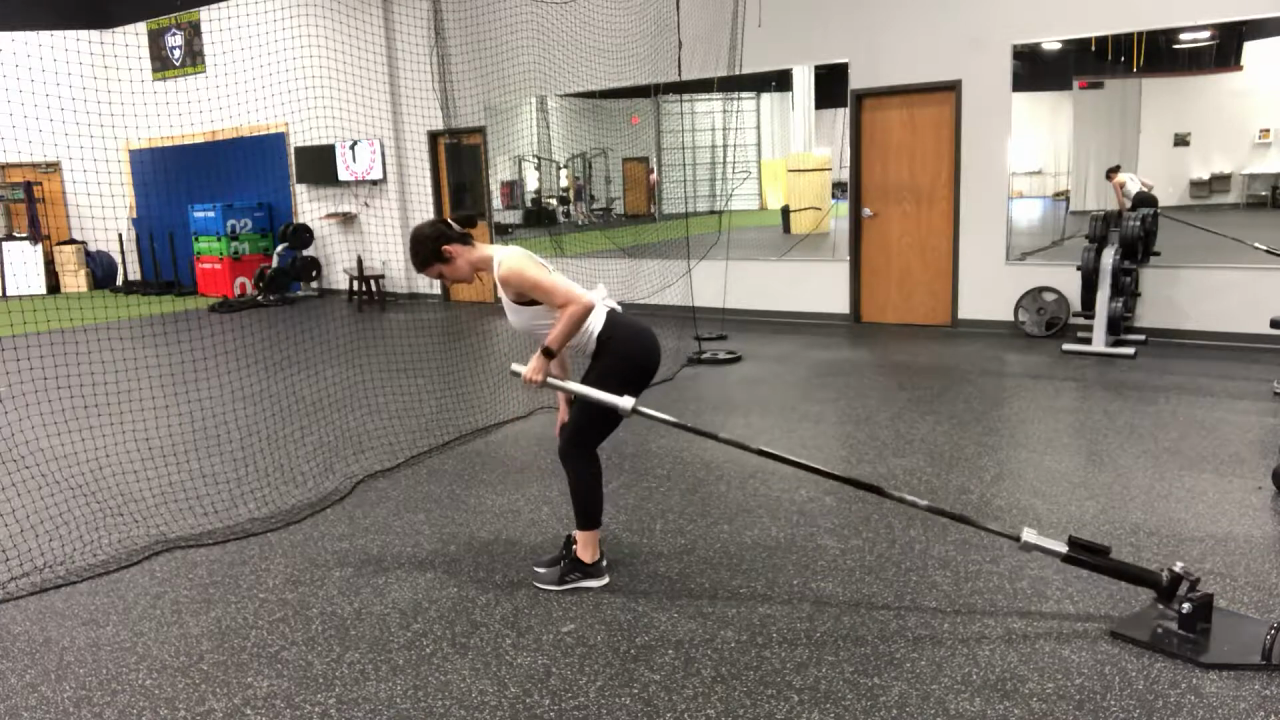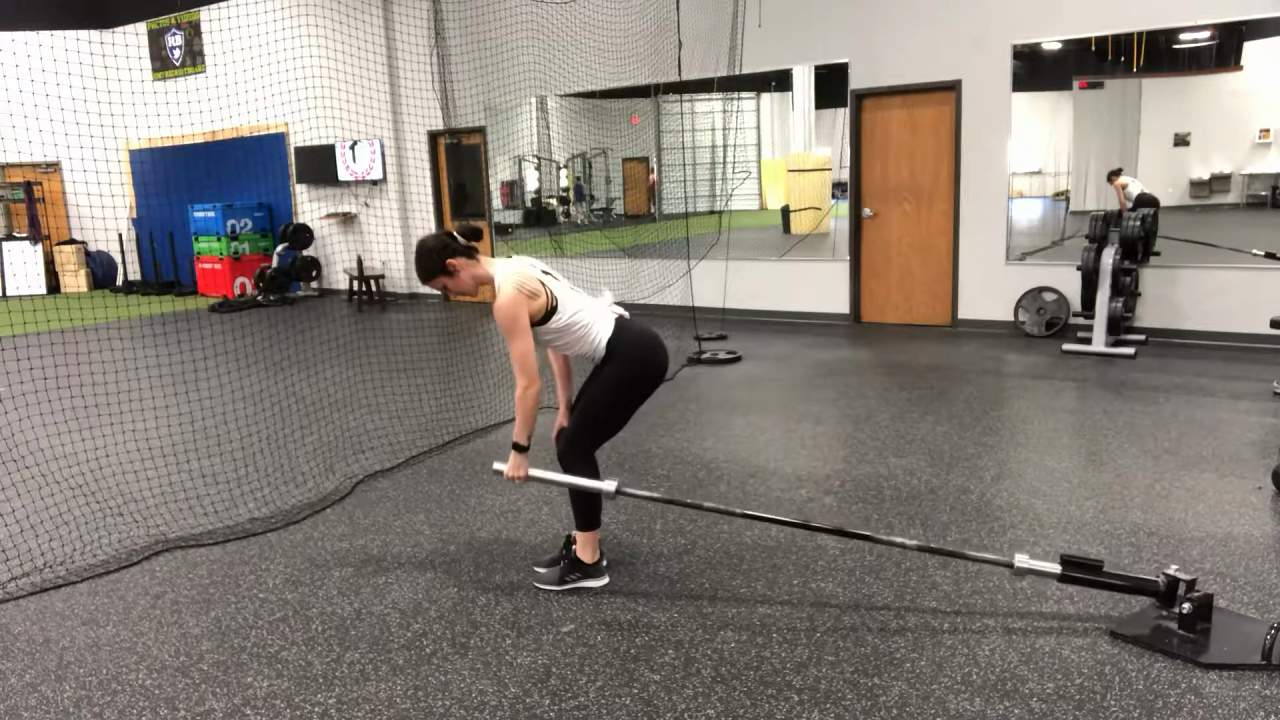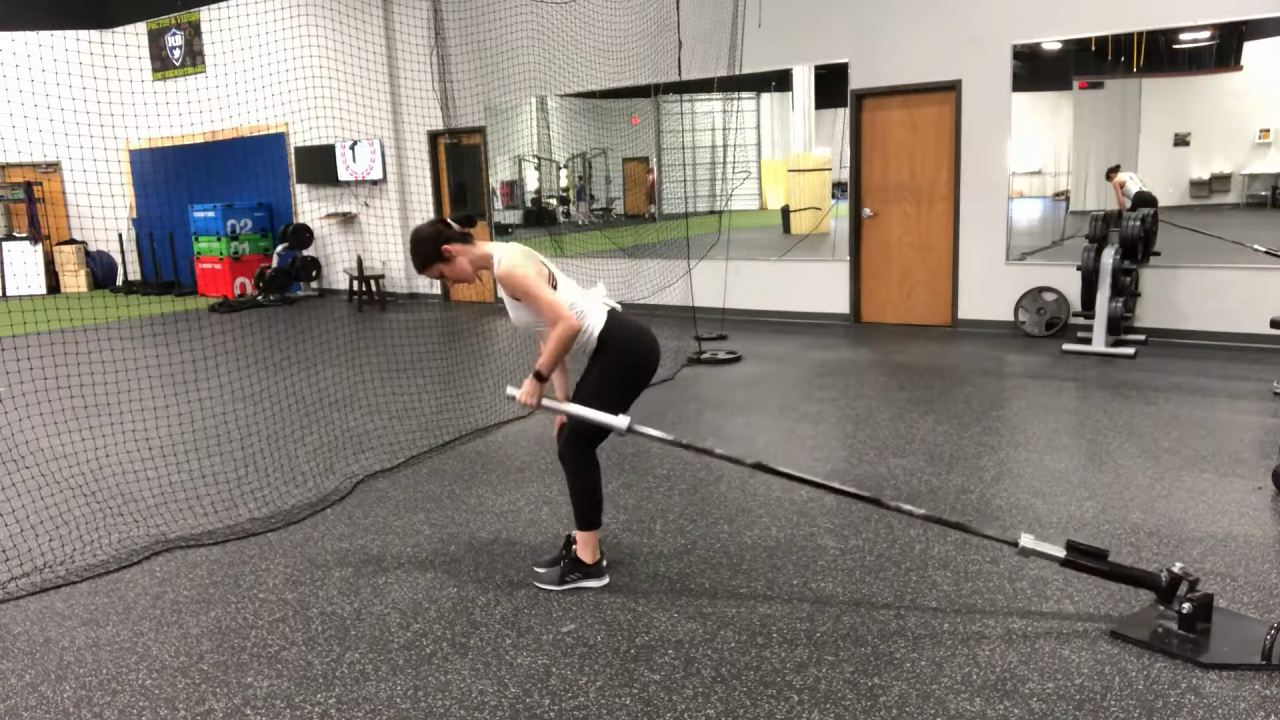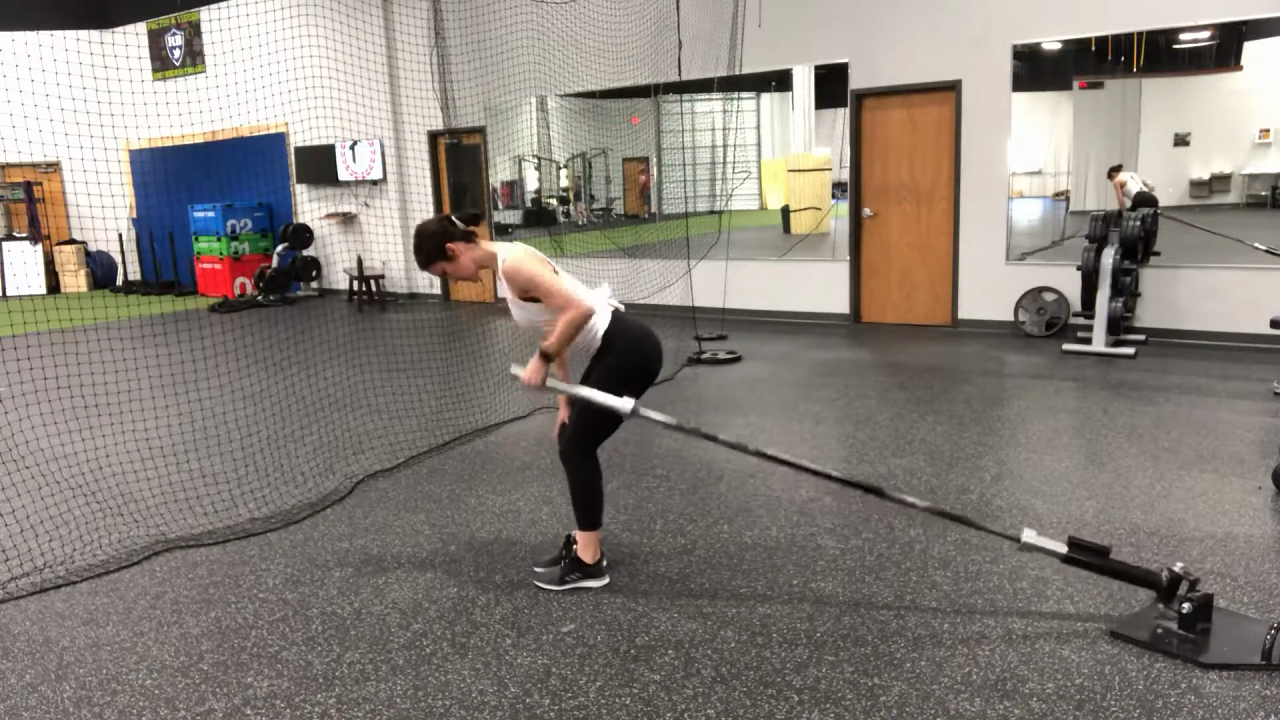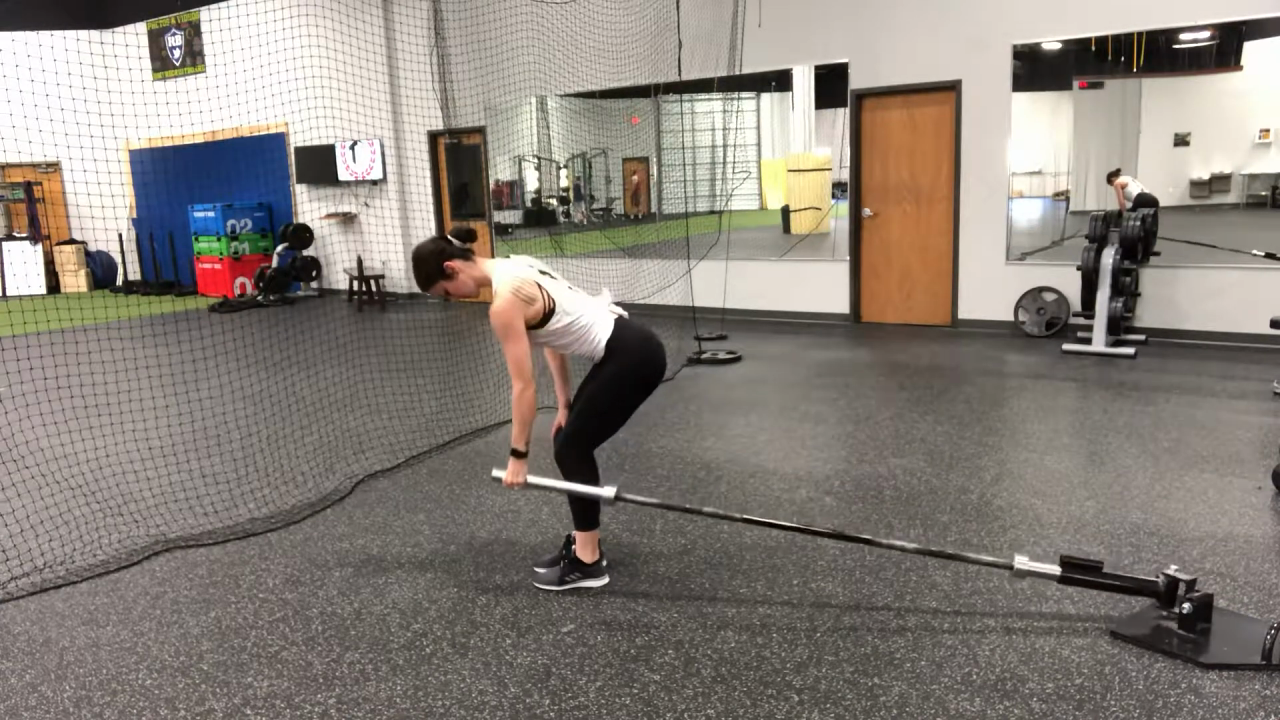
dt=1s
person 1, frame 1
left shoulder: (509, 268)
right shoulder: (506, 264)
left elbow: (581, 305)
right elbow: (555, 325)
left wrist: (543, 357)
right wrist: (565, 400)
left hip: (627, 349)
right hip: (617, 346)
left knee: (576, 447)
right knee: (573, 442)
left ankle: (588, 562)
right ankle: (583, 544)
person 1, frame 2
left shoulder: (508, 297)
right shoulder: (516, 269)
left elbow: (529, 384)
left wrist: (519, 451)
right wrist: (565, 409)
left hip: (635, 357)
right hip: (624, 349)
left knee: (575, 449)
right knee: (572, 443)
left ankle: (588, 562)
right ankle: (583, 544)
person 1, frame 3
left shoulder: (508, 267)
right shoulder: (506, 262)
left elbow: (569, 324)
right elbow: (550, 330)
left wrist: (537, 379)
right wrist: (562, 400)
left hip: (626, 349)
right hip: (614, 346)
left knee: (575, 447)
right knee: (571, 442)
left ankle: (588, 563)
right ankle: (583, 544)
person 1, frame 4
left shoulder: (513, 264)
right shoulder: (509, 261)
left elbow: (579, 309)
right elbow: (556, 327)
left wrist: (541, 359)
right wrist: (565, 399)
left hip: (628, 350)
right hip: (615, 347)
left knee: (577, 448)
right knee: (572, 441)
left ankle: (588, 563)
right ankle: (583, 542)
person 1, frame 5
left shoulder: (505, 301)
right shoulder: (514, 268)
left elbow: (524, 386)
left wrist: (518, 457)
right wrist: (565, 405)
left hip: (634, 357)
right hip: (623, 348)
left knee: (572, 449)
right knee: (569, 440)
left ankle: (588, 562)
right ankle: (583, 543)
